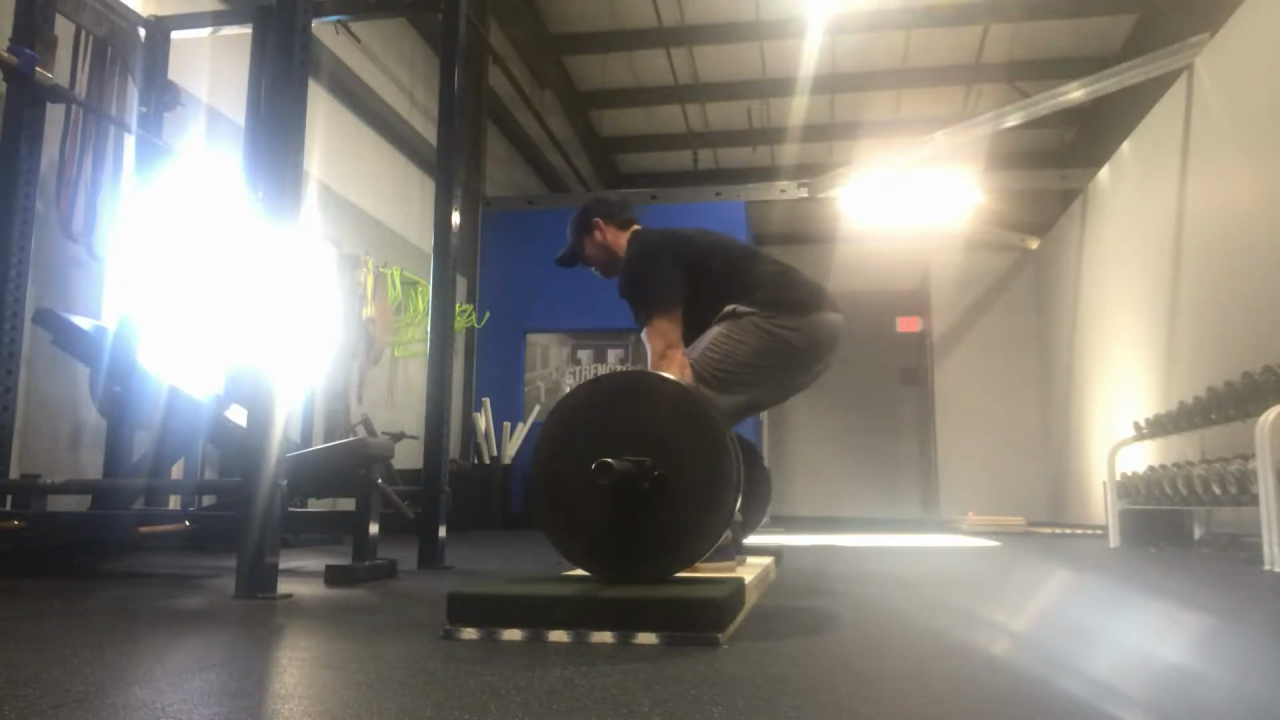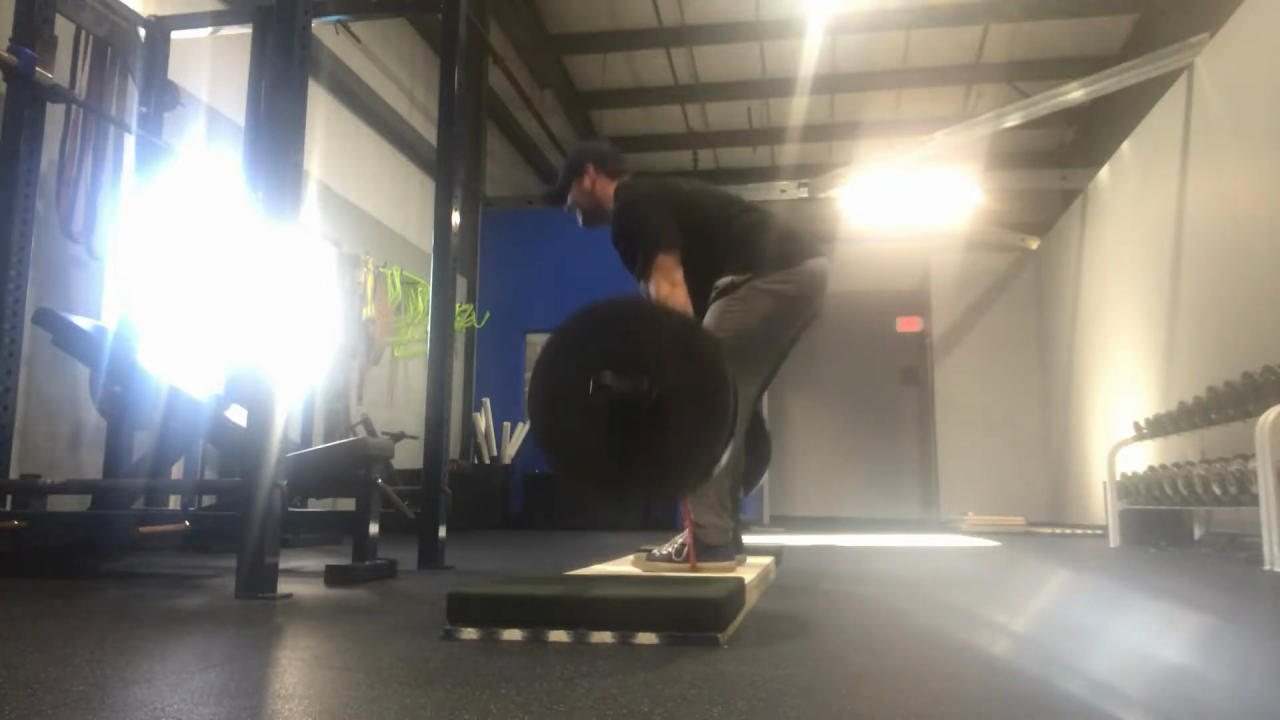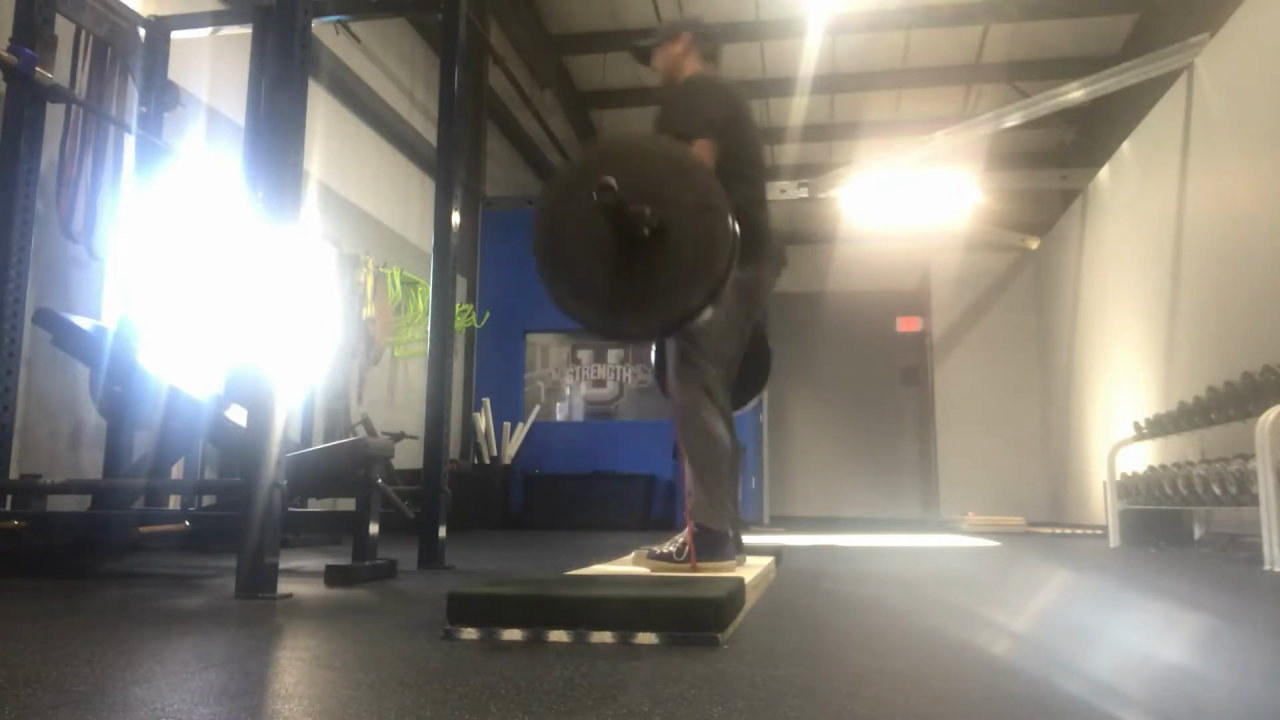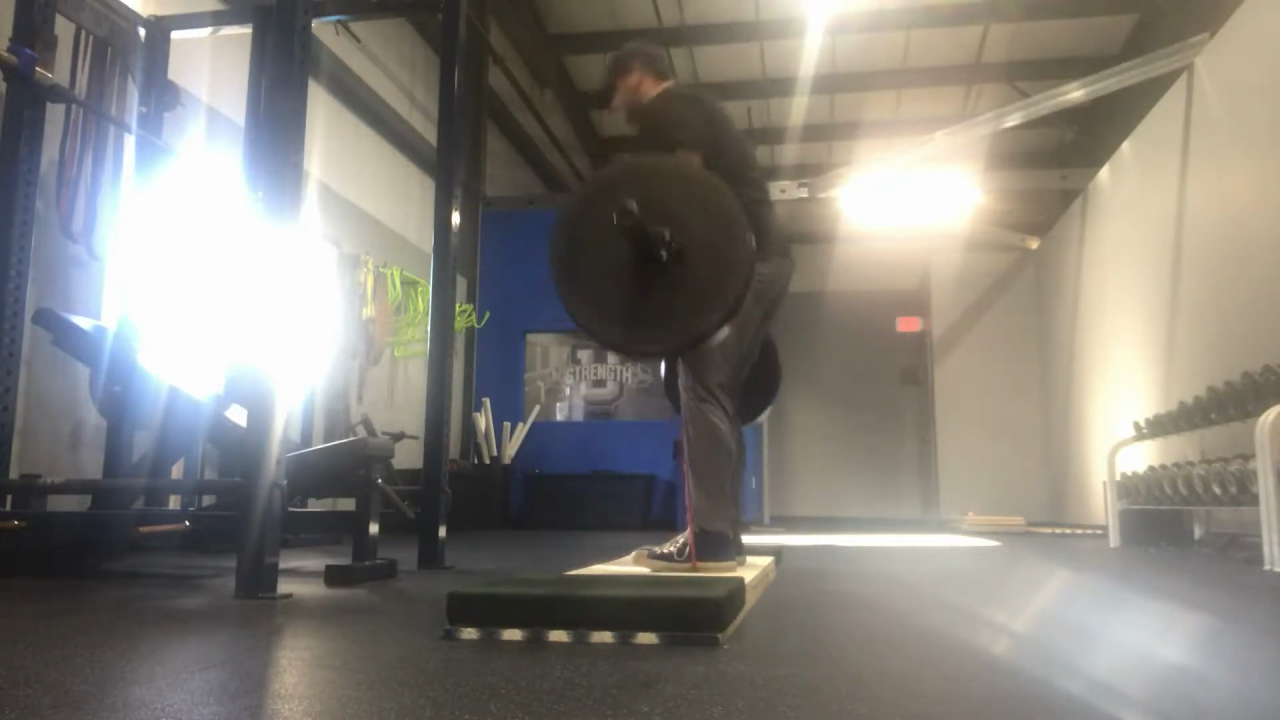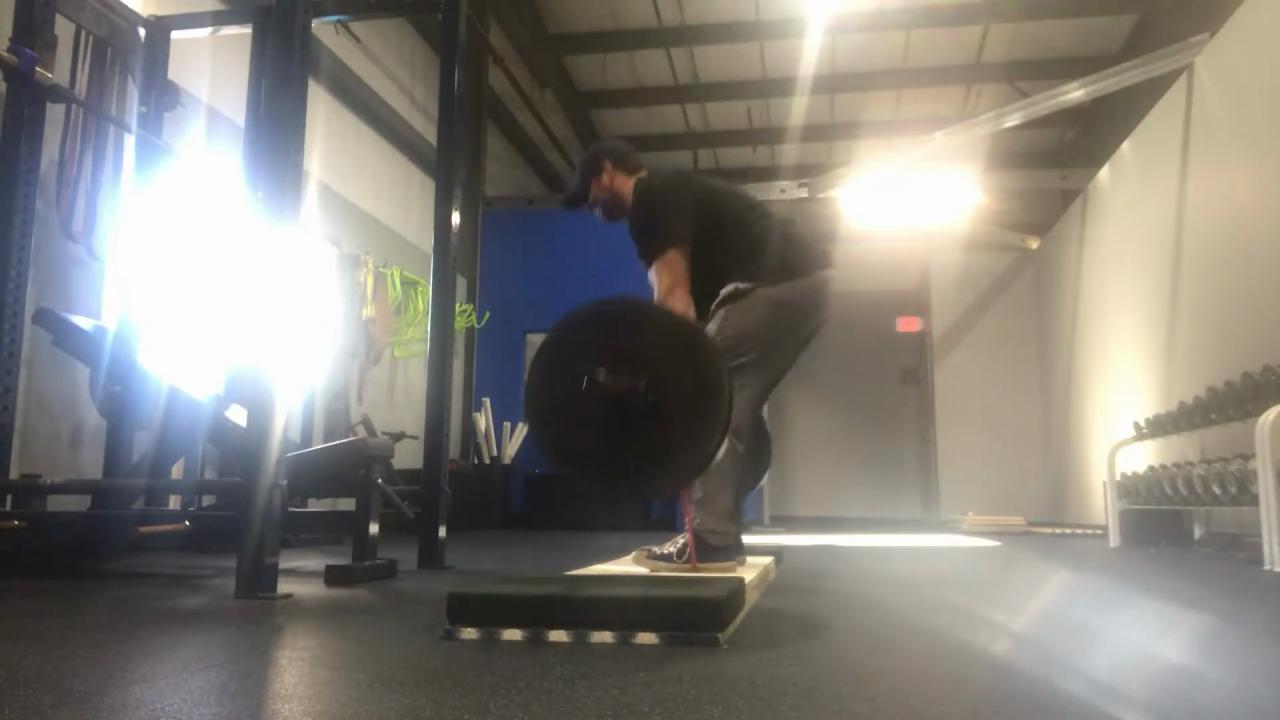
dt=0.4s
person 1, frame 1
left shoulder: (644, 257)
right shoulder: (665, 248)
left elbow: (667, 356)
right elbow: (678, 353)
left hip: (787, 320)
right hip: (813, 322)
person 1, frame 2
left shoulder: (634, 205)
right shoulder: (651, 201)
left elbow: (669, 291)
right elbow: (681, 292)
left hip: (776, 273)
right hip: (797, 272)
left ankle: (708, 541)
right ankle: (721, 535)
person 1, frame 3
left shoulder: (690, 92)
right shoulder: (716, 100)
right hip: (742, 257)
left knee: (696, 394)
right knee: (706, 396)
left ankle: (709, 539)
right ankle: (718, 534)
person 1, frame 4
left shoulder: (669, 106)
right shoulder: (693, 111)
right hip: (758, 259)
left knee: (705, 396)
right knee: (716, 401)
left ankle: (709, 540)
right ankle: (719, 535)
person 1, frame 5
left shoulder: (653, 198)
right shoulder: (672, 194)
left elbow: (673, 294)
right elbow: (689, 293)
left hip: (779, 282)
right hip: (801, 279)
right knee: (727, 406)
left ankle: (710, 542)
right ankle: (720, 535)
